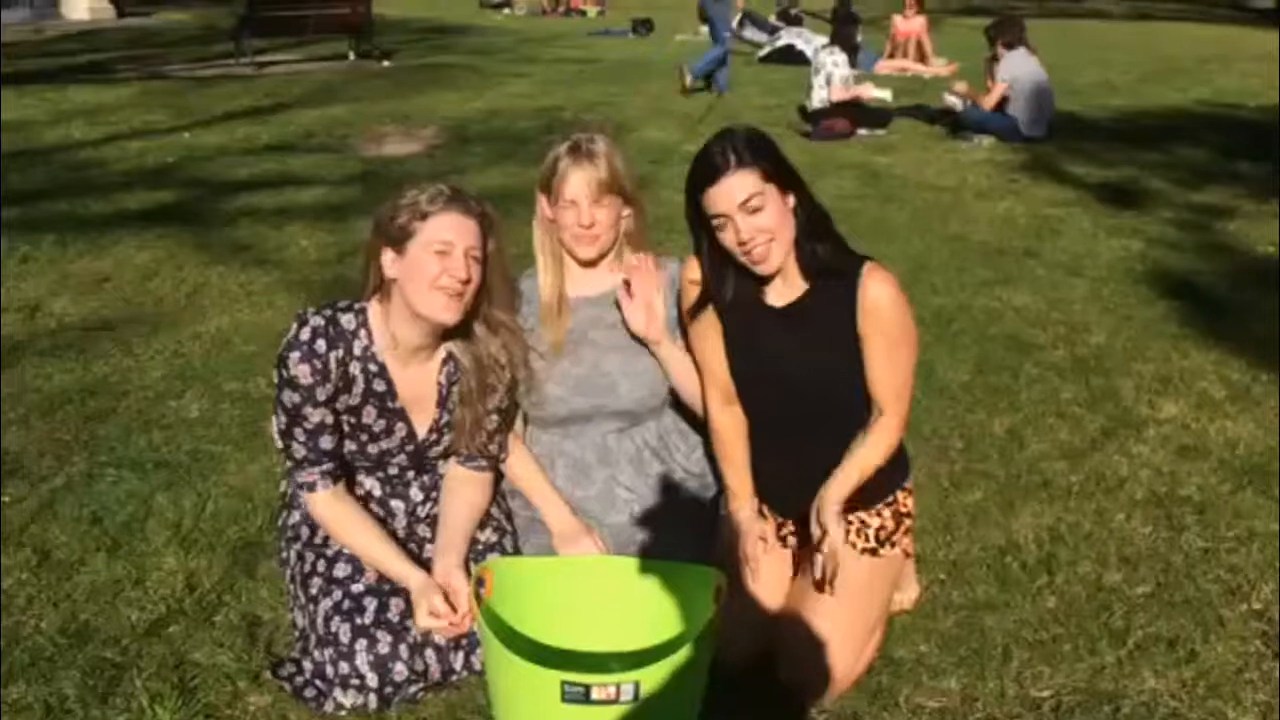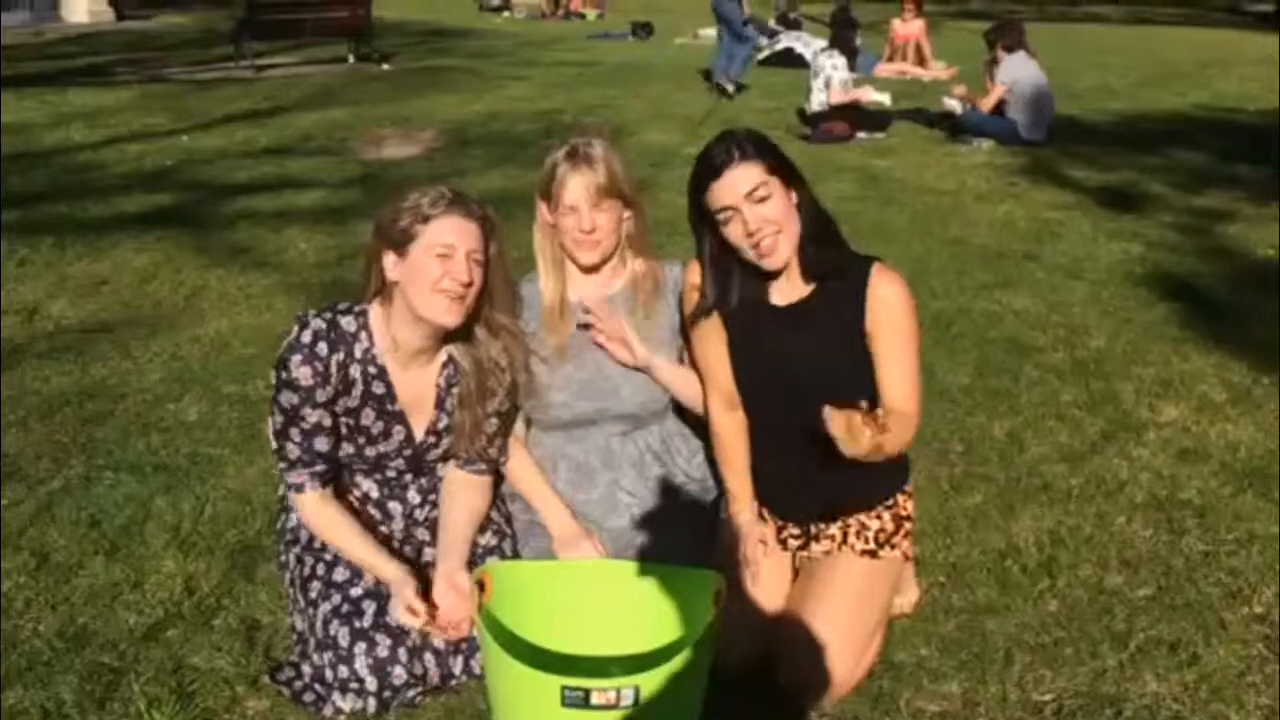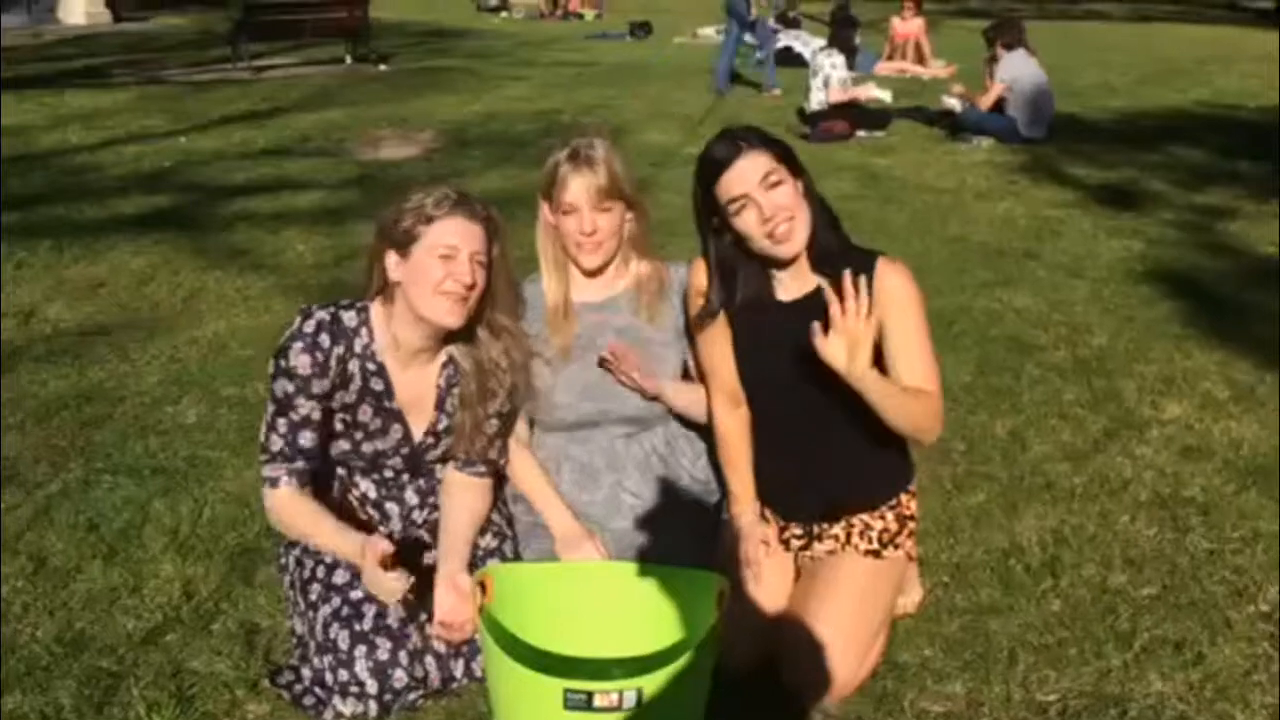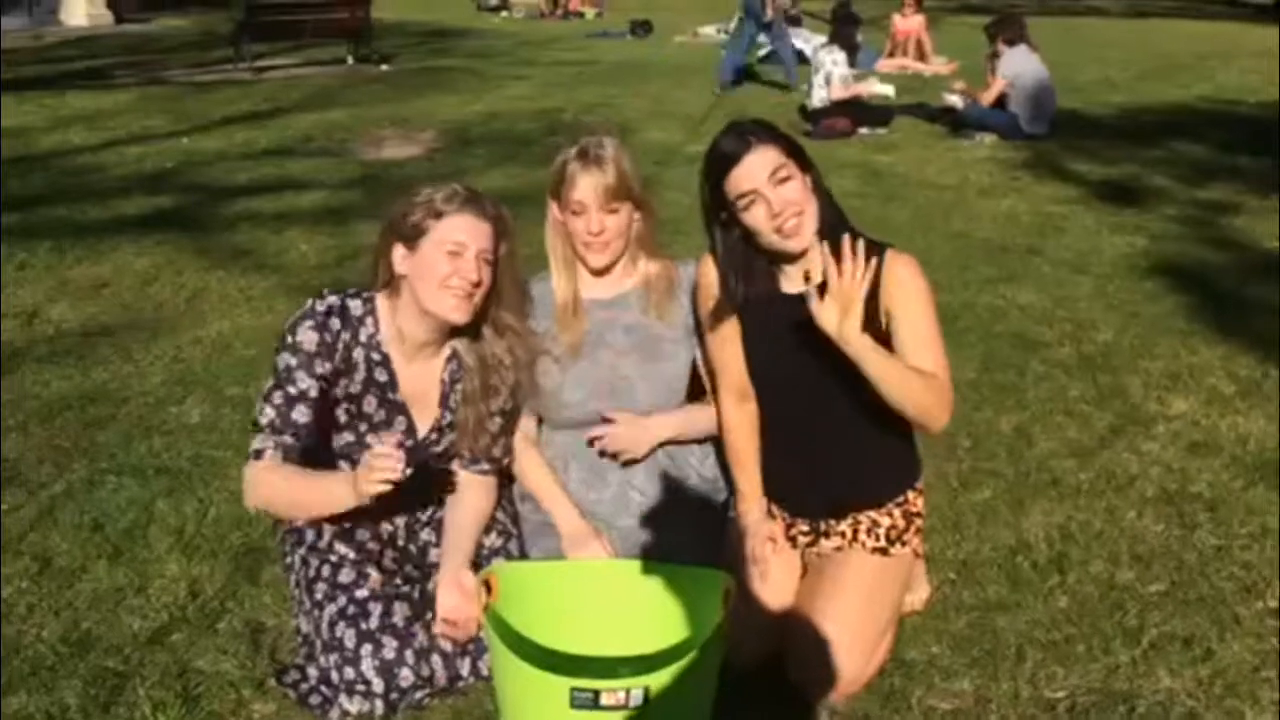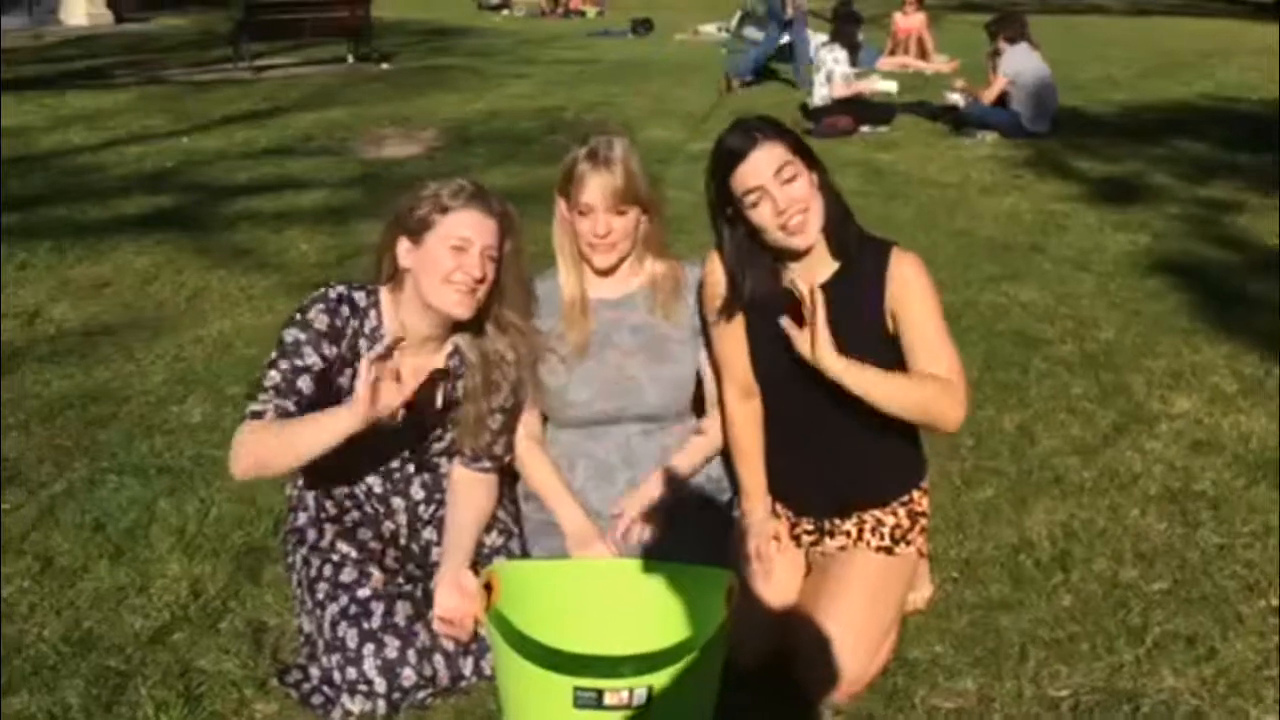
dt=0.1s
person 1, frame 1
left shoulder: (869, 290)
right shoulder: (704, 283)
left elbow: (890, 416)
right elbow: (724, 404)
left wrist: (833, 492)
right wrist: (743, 511)
left hip: (861, 499)
right hip: (768, 500)
left knee: (810, 676)
right knee: (730, 650)
left ankle: (884, 574)
right ankle: (827, 575)
person 1, frame 2
left shoulder: (875, 288)
right shoulder: (708, 285)
left elbow: (904, 422)
right elbow: (724, 405)
left wrist: (868, 439)
right wrist: (742, 513)
left hip: (862, 505)
right hip: (769, 504)
right knee: (731, 654)
left ankle: (883, 576)
right ankle: (824, 582)
person 1, frame 3
left shoulder: (882, 281)
right shoulder: (713, 283)
left elbow: (927, 423)
right elbow: (728, 404)
left wrist: (859, 372)
right wrist: (745, 514)
left hip: (866, 504)
right hip: (772, 504)
right knee: (733, 655)
left ankle: (887, 579)
right ankle: (818, 580)
person 1, frame 4
left shoulder: (888, 272)
right shoulder: (721, 276)
left elbow: (936, 408)
right elbow: (736, 399)
left wrist: (849, 338)
right wrist: (752, 510)
left hip: (874, 502)
right hip: (778, 500)
left knee: (822, 679)
right knee: (742, 651)
left ankle: (896, 574)
right ankle: (826, 582)
person 1, frame 5
left shoulder: (895, 271)
right shoulder: (728, 273)
left elbow: (950, 408)
right elbow: (740, 397)
left wrist: (834, 363)
right wrist: (756, 509)
left hip: (879, 502)
right hip: (782, 499)
left knee: (827, 677)
right knee: (744, 650)
left ankle: (899, 574)
right ankle: (830, 579)
person 2, frame 1
left shoulder: (489, 347)
right shoulder: (319, 343)
left elbow: (471, 465)
right elbow: (321, 490)
left wrist: (448, 563)
right wrist: (414, 580)
left hip: (447, 514)
right hip: (341, 522)
right knee: (370, 671)
person 2, frame 2
left shoulder: (491, 352)
right shoulder: (321, 348)
left elbow: (471, 469)
right elbow: (309, 494)
left wrist: (450, 568)
right wrist: (397, 576)
left hip: (446, 519)
right hip: (347, 527)
right knee: (372, 677)
person 2, frame 3
left shoulder: (491, 353)
right shoulder: (321, 340)
left elbow: (471, 472)
right elbow: (284, 495)
left wrist: (451, 571)
right wrist: (359, 552)
left hip: (446, 520)
right hip: (340, 529)
person 2, frame 4
left shoulder: (494, 349)
right shoulder: (329, 330)
left elbow: (477, 471)
right elbow: (261, 487)
left wrist: (455, 568)
right wrist: (354, 489)
left hip: (454, 521)
right hip: (343, 527)
left ankle: (432, 595)
person 2, frame 5
left shoulder: (496, 346)
right shoulder: (335, 319)
left elbow: (478, 469)
right elbow: (245, 460)
left wrist: (455, 566)
right wrist: (357, 414)
left hip: (453, 518)
right hip: (344, 520)
left ankle: (431, 590)
person 3, frame 1
left shoulder: (668, 284)
right shoulder: (519, 302)
left wrist: (658, 339)
right wrist: (562, 522)
left hip: (668, 509)
right hip: (556, 513)
person 3, frame 2
left shoulder: (671, 288)
right shoulder: (521, 306)
right elbow: (508, 438)
left wrist: (649, 359)
right wrist: (562, 525)
left hip: (669, 514)
right hip: (555, 519)
person 3, frame 3
left shoulder: (675, 289)
right shoulder: (524, 307)
right elbow: (510, 440)
left wrist: (656, 384)
right wrist: (564, 526)
left hip: (671, 515)
right hip: (557, 520)
person 3, frame 4
left shoulder: (684, 289)
right shoulder: (532, 306)
right elbow: (518, 437)
left wrist: (657, 427)
right wrist: (570, 524)
left hip: (678, 511)
right hip: (564, 519)
person 3, frame 5
left shoulder: (689, 289)
right shoulder: (538, 304)
left elbow: (725, 411)
right elbow: (523, 437)
left wrist: (659, 489)
right wrist: (575, 524)
left hip: (681, 511)
right hip: (568, 515)
